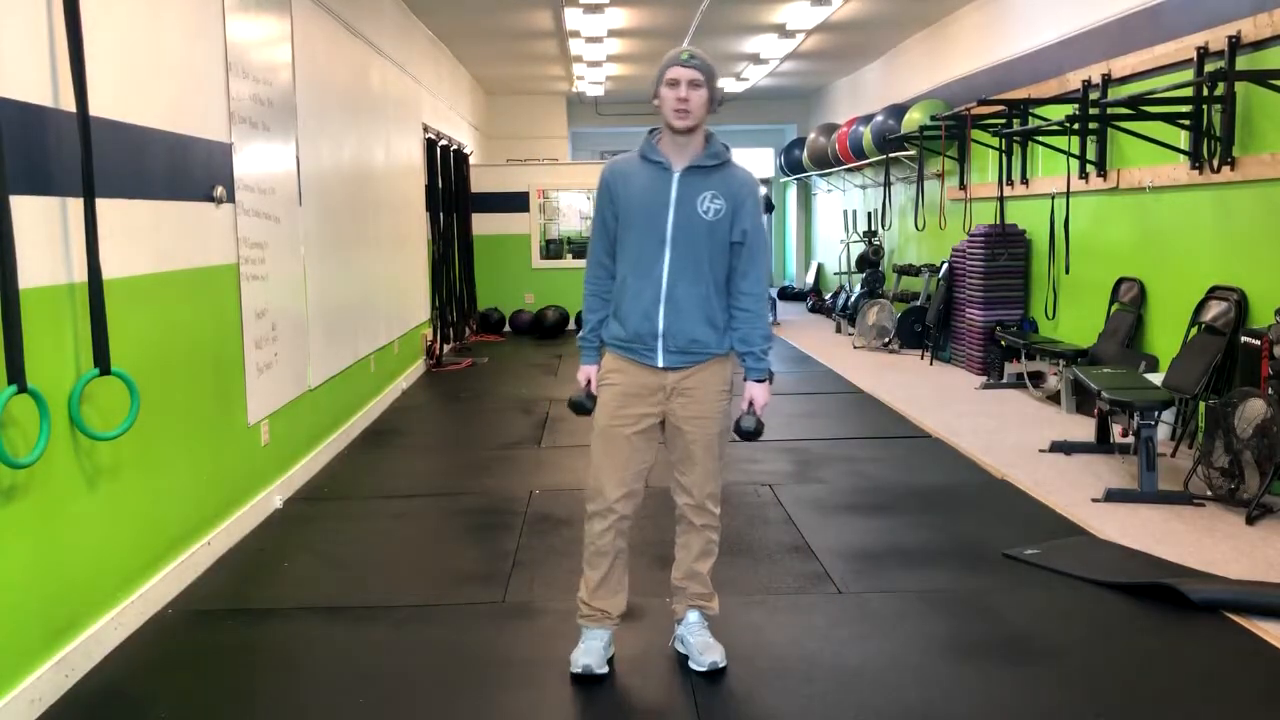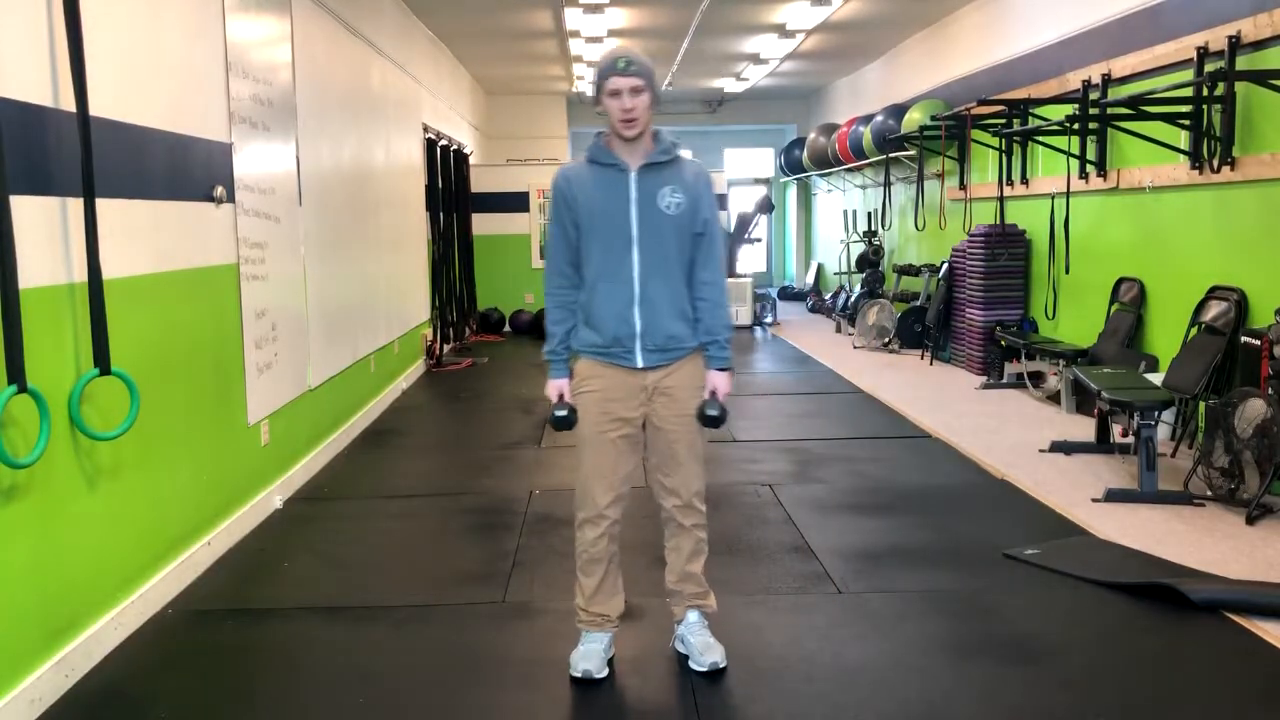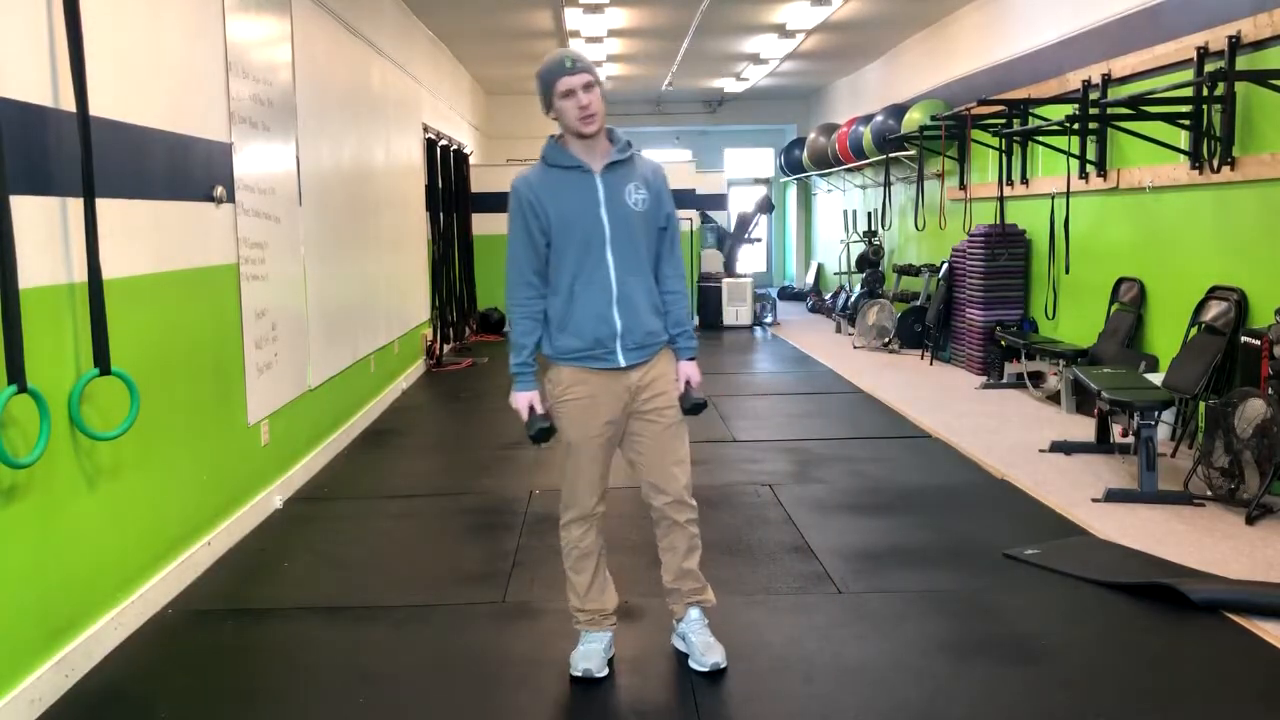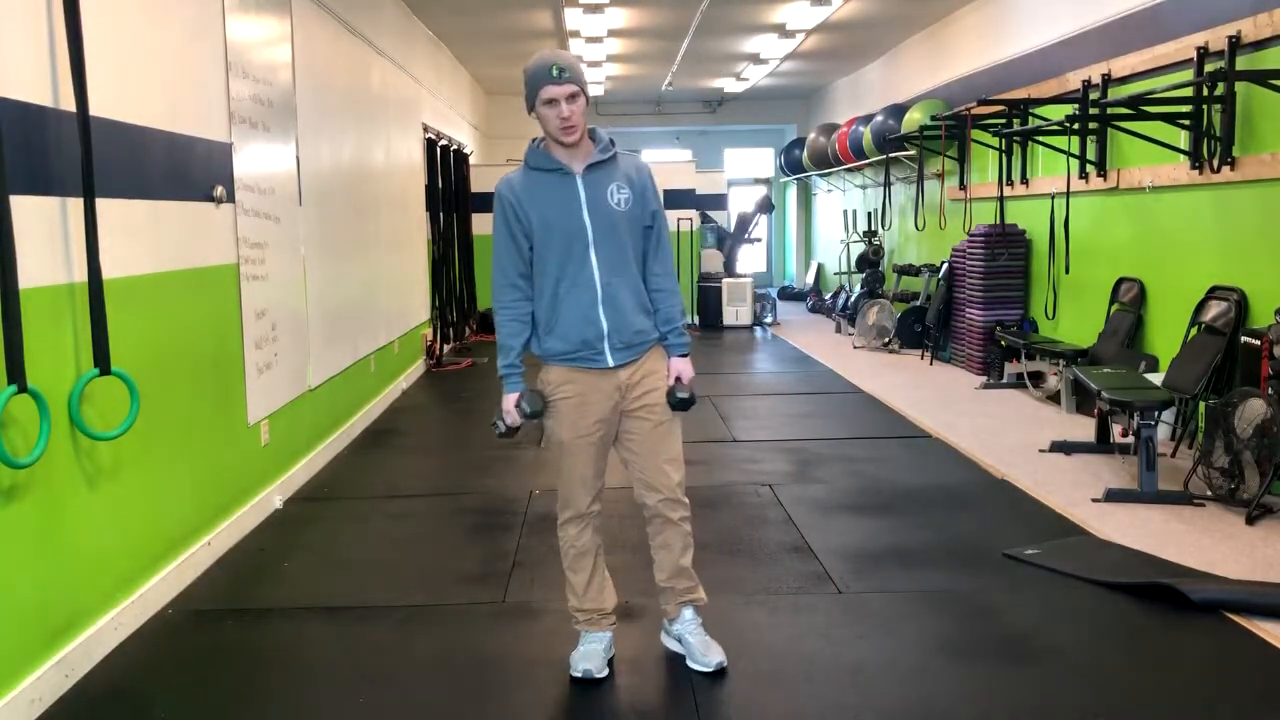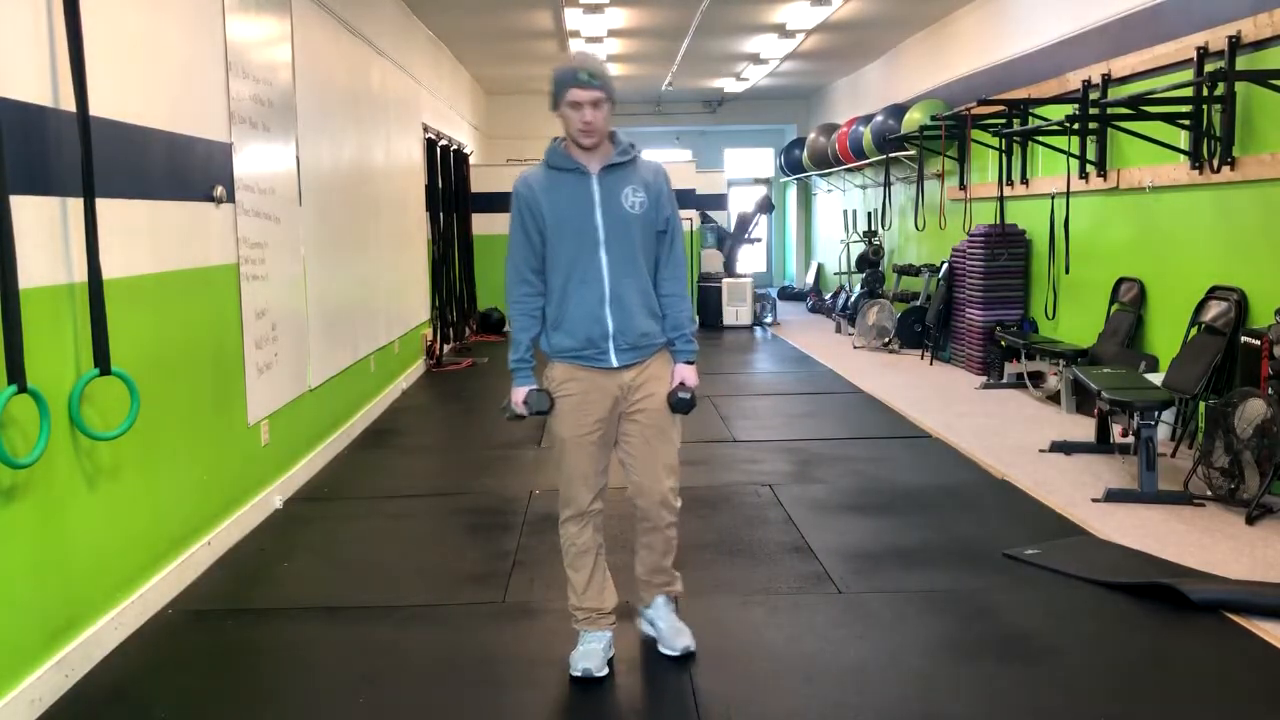
dt=0.5s
person 1, frame 1
left shoulder: (737, 185)
right shoulder: (619, 176)
left elbow: (750, 285)
right elbow: (600, 272)
left wrist: (757, 369)
right wrist: (589, 351)
left hip: (704, 369)
right hip: (625, 364)
left knee: (699, 503)
right knee: (609, 502)
left ankle: (693, 618)
right ankle: (597, 625)
person 1, frame 2
left shoulder: (692, 179)
right shoulder: (573, 183)
left elbow: (709, 278)
right elbow: (561, 282)
left wrist: (719, 359)
right wrist: (558, 365)
left hip: (679, 366)
right hip: (601, 369)
left knee: (684, 502)
right knee: (598, 508)
left ankle: (691, 617)
right ankle: (597, 627)
person 1, frame 3
left shoulder: (648, 176)
right shoulder: (533, 188)
left elbow: (670, 272)
right elbow: (525, 289)
left wrist: (686, 350)
right wrist: (523, 376)
left hip: (654, 366)
right hip: (578, 375)
left knee: (674, 499)
right knee: (581, 509)
left ankle: (690, 617)
right ankle: (594, 628)
person 1, frame 4
left shoulder: (633, 174)
right shoulder: (516, 192)
left elbow: (660, 268)
right elbow: (512, 292)
left wrist: (678, 345)
right wrist: (512, 378)
left hip: (645, 363)
right hip: (569, 375)
left knee: (667, 497)
right knee: (578, 509)
left ankle: (683, 617)
right ankle: (594, 628)
person 1, frame 5
left shoulder: (651, 179)
right shoulder: (534, 188)
left elbow: (672, 274)
right elbow: (525, 287)
left wrist: (685, 352)
right wrist: (521, 371)
left hip: (650, 365)
right hip: (574, 372)
left knee: (658, 498)
right knee: (580, 507)
left ankle: (658, 602)
right ankle: (594, 627)
